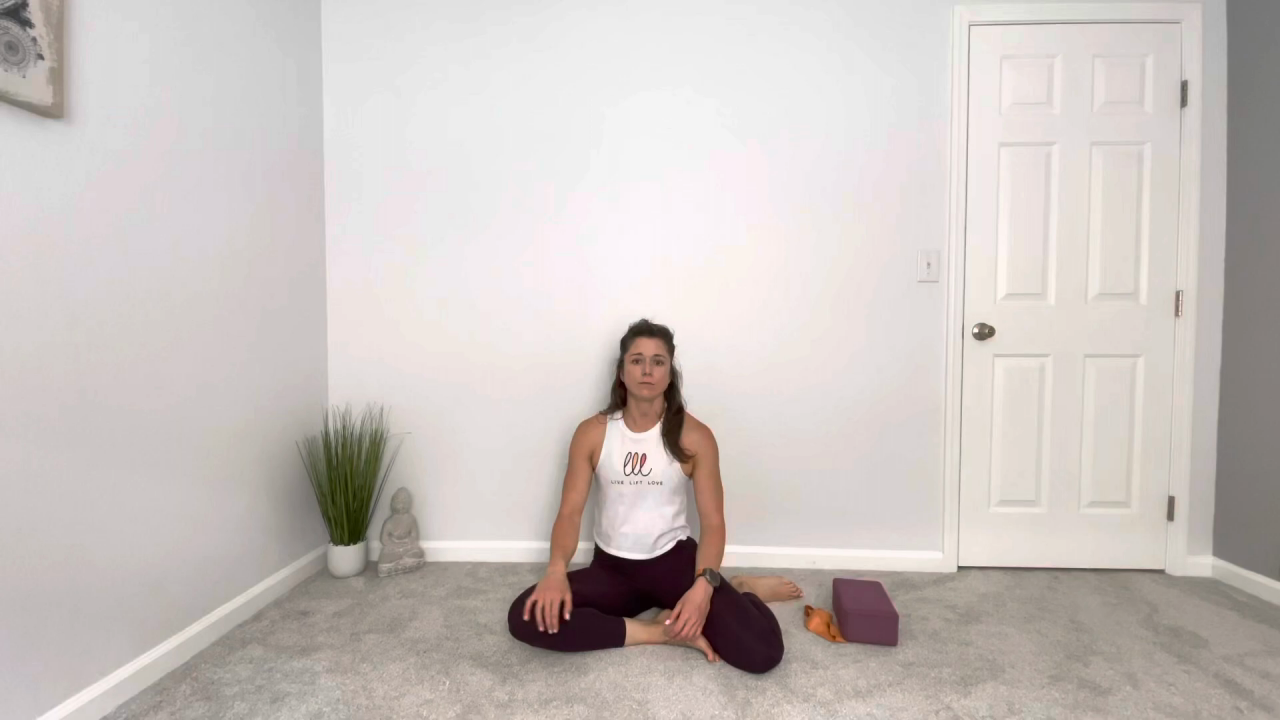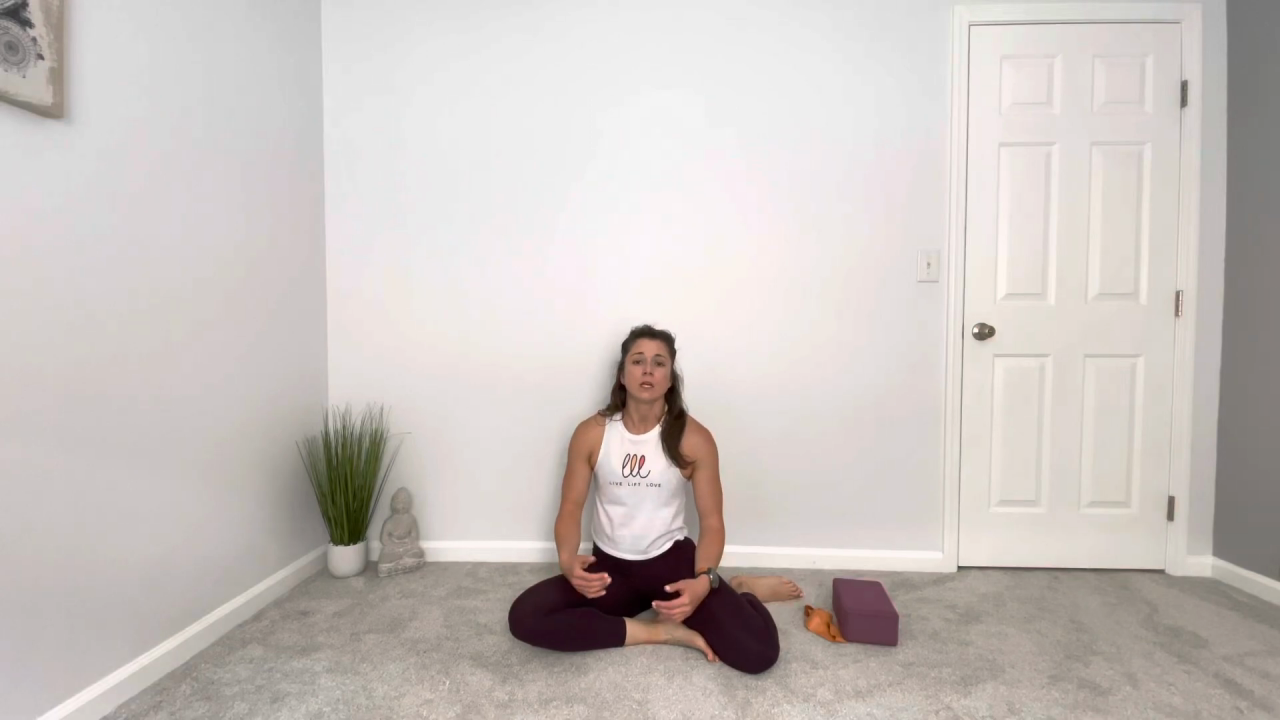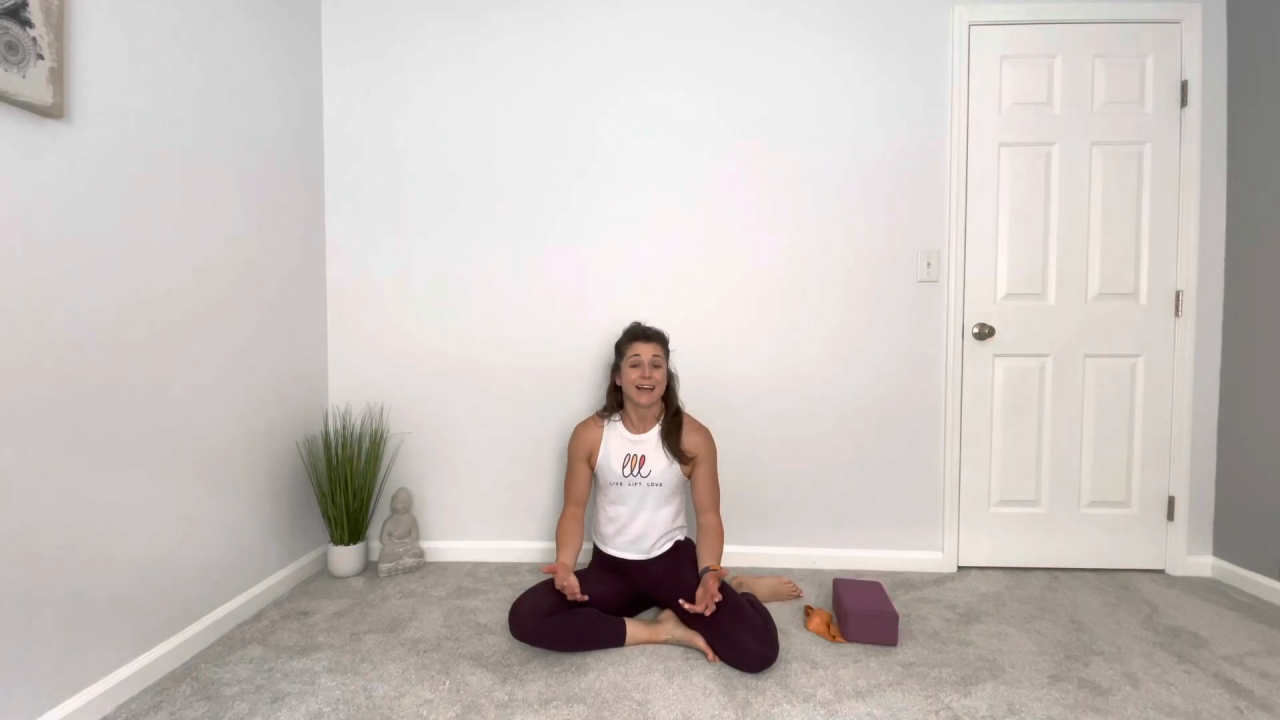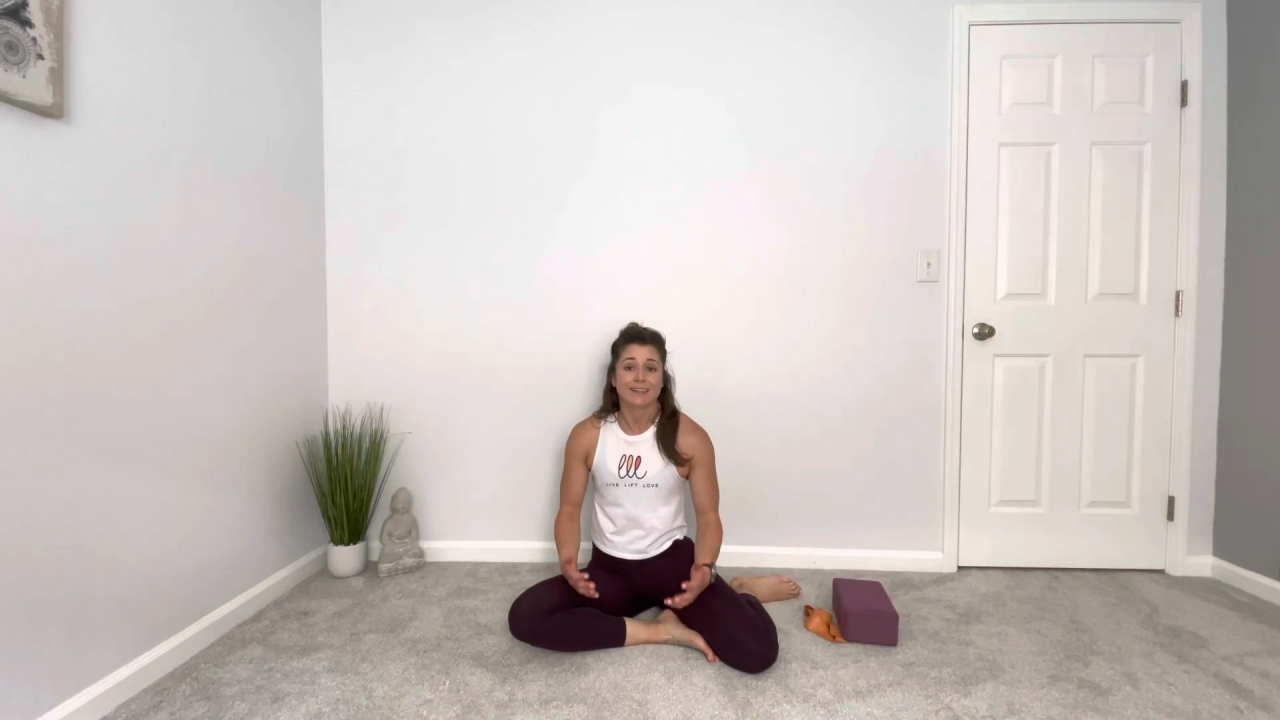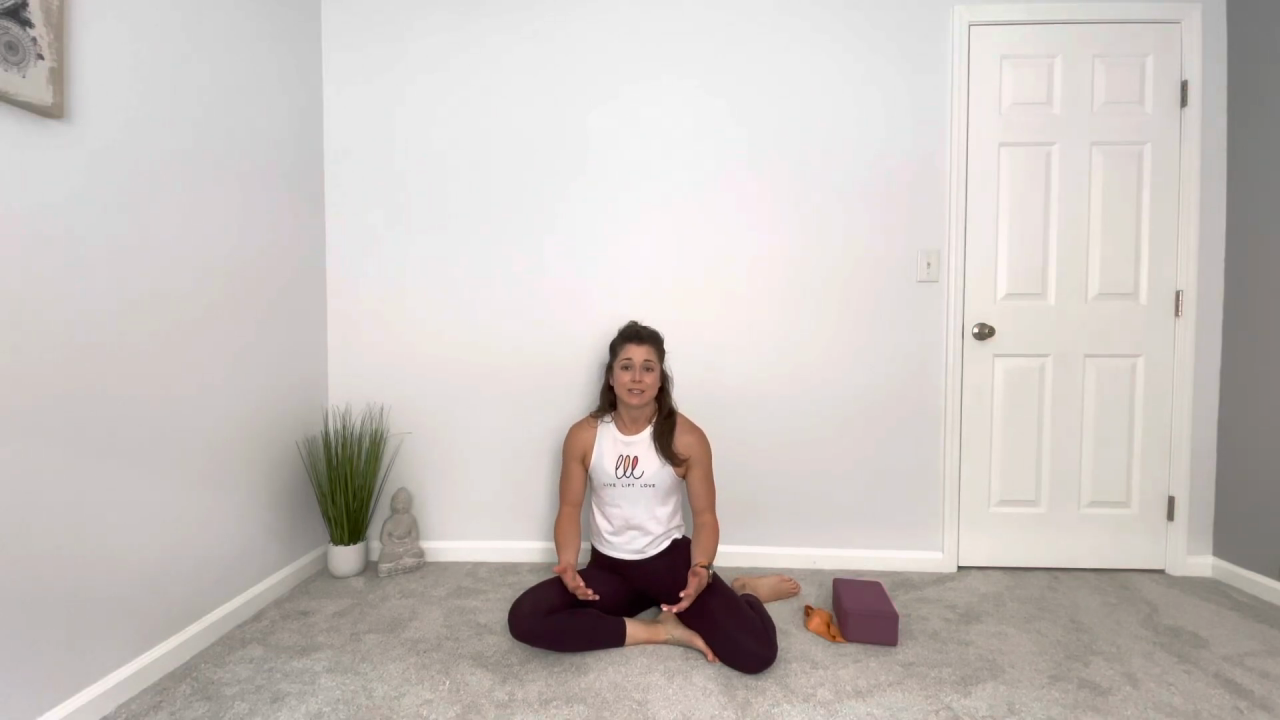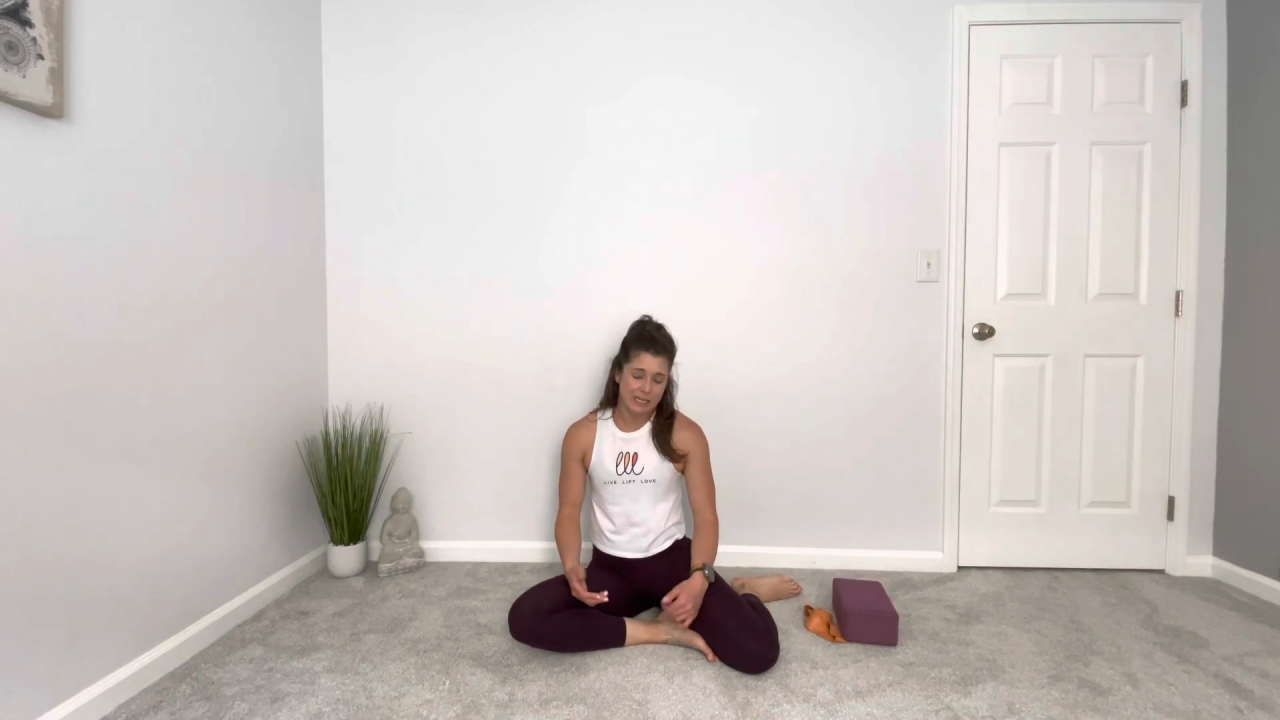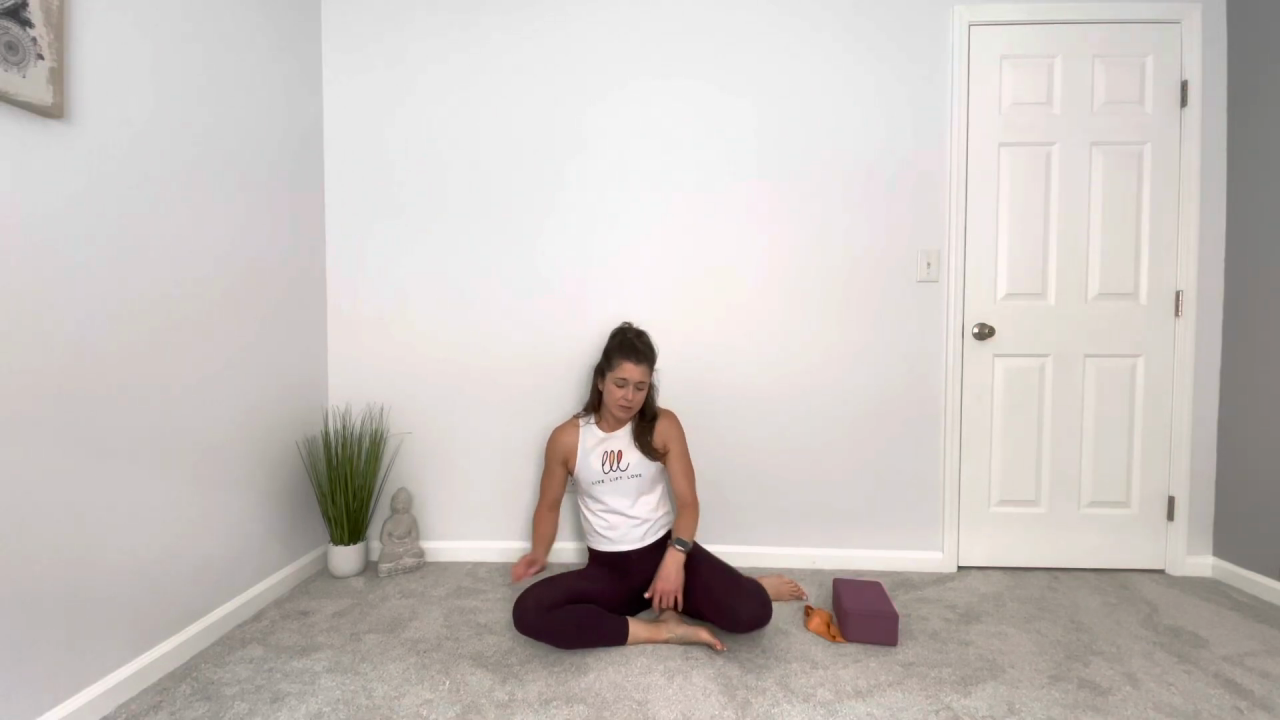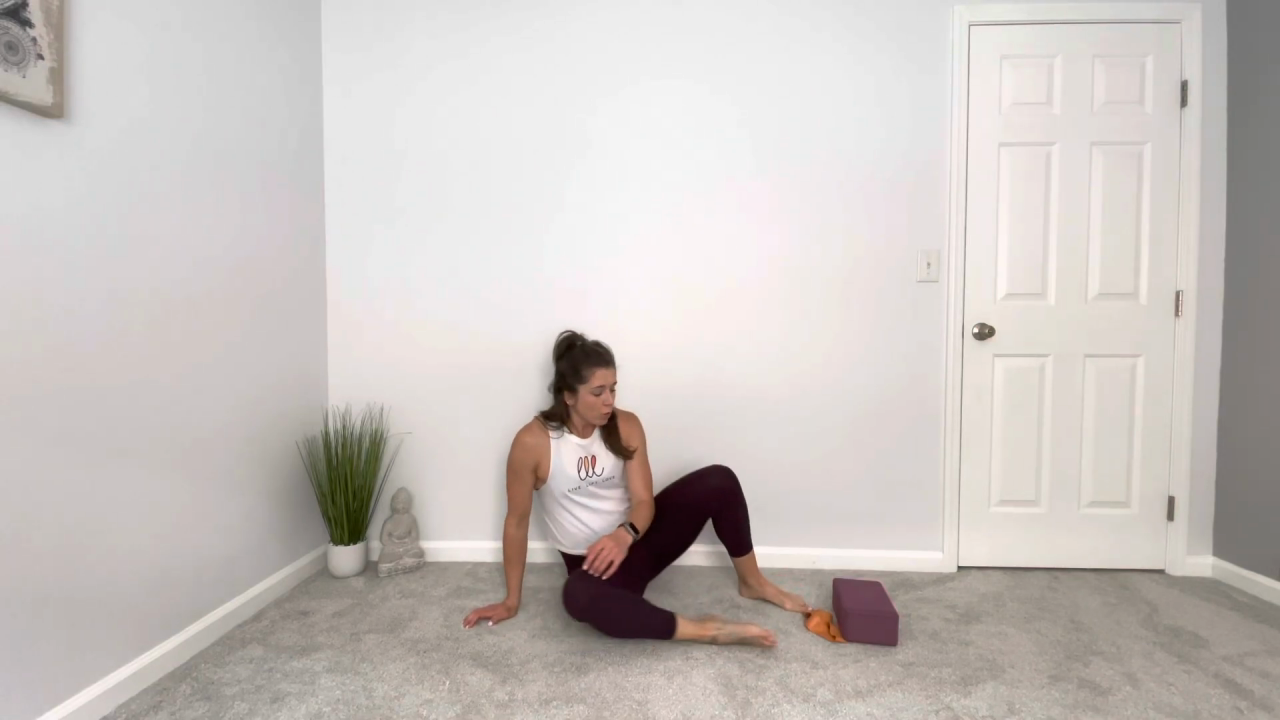
dt=0.5s
person 1, frame 1
left shoulder: (694, 436)
right shoulder: (592, 433)
left elbow: (712, 521)
right elbow: (570, 512)
left wrist: (705, 586)
right wrist: (556, 570)
left hip: (674, 561)
right hip: (613, 567)
left knee: (762, 651)
right knee: (526, 618)
left ankle: (736, 591)
right ankle: (659, 632)
person 1, frame 2
left shoulder: (694, 439)
right shoulder: (591, 433)
left elbow: (712, 521)
right elbow: (570, 509)
left wrist: (704, 581)
right wrist: (568, 561)
left hip: (672, 561)
right hip: (611, 567)
left knee: (759, 652)
right knee: (525, 617)
left ankle: (736, 591)
right ankle: (662, 631)
person 1, frame 3
left shoulder: (693, 437)
right shoulder: (589, 434)
left elbow: (708, 516)
right elbow: (574, 509)
left wrist: (711, 575)
right wrist: (564, 564)
left hip: (672, 561)
right hip: (611, 567)
left knee: (758, 652)
right knee: (524, 619)
left ankle: (736, 590)
right ankle: (662, 631)
person 1, frame 4
left shoulder: (690, 438)
right shoulder: (586, 435)
left elbow: (708, 516)
right elbow: (569, 508)
left wrist: (704, 570)
right wrist: (568, 560)
left hip: (671, 560)
right hip: (610, 567)
left knee: (758, 651)
right knee: (525, 617)
left ankle: (739, 592)
right ankle: (665, 631)
person 1, frame 5
left shoulder: (687, 438)
right shoulder: (583, 435)
left elbow: (704, 515)
right elbow: (569, 509)
left wrist: (702, 570)
right wrist: (567, 564)
left hip: (670, 559)
right hip: (609, 568)
left knee: (757, 652)
right knee: (525, 618)
left ankle: (742, 591)
right ankle: (664, 631)
person 1, frame 6
left shoulder: (685, 435)
right shoulder: (583, 434)
left elbow: (705, 515)
right elbow: (569, 510)
left wrist: (701, 577)
right wrist: (571, 568)
left hip: (672, 560)
right hip: (610, 568)
left knee: (759, 653)
right knee: (524, 619)
left ankle: (741, 593)
right ankle: (663, 631)
person 1, frame 7
left shoulder: (664, 427)
right shoulder: (567, 437)
left elbow: (687, 501)
right elbow: (548, 506)
left wrist: (675, 558)
right wrist: (538, 555)
left hip: (669, 553)
right hip: (609, 569)
left knee: (751, 614)
right knee: (528, 613)
left ankle: (745, 588)
right ankle: (665, 630)
person 1, frame 8
left shoulder: (626, 426)
right shoulder: (533, 442)
left elbow: (644, 502)
right elbow: (517, 522)
left wrist: (623, 535)
right wrist: (511, 601)
left hip: (635, 541)
right hip: (595, 562)
left knee: (719, 480)
right knee: (580, 595)
left ankle: (753, 583)
right ankle: (706, 630)
